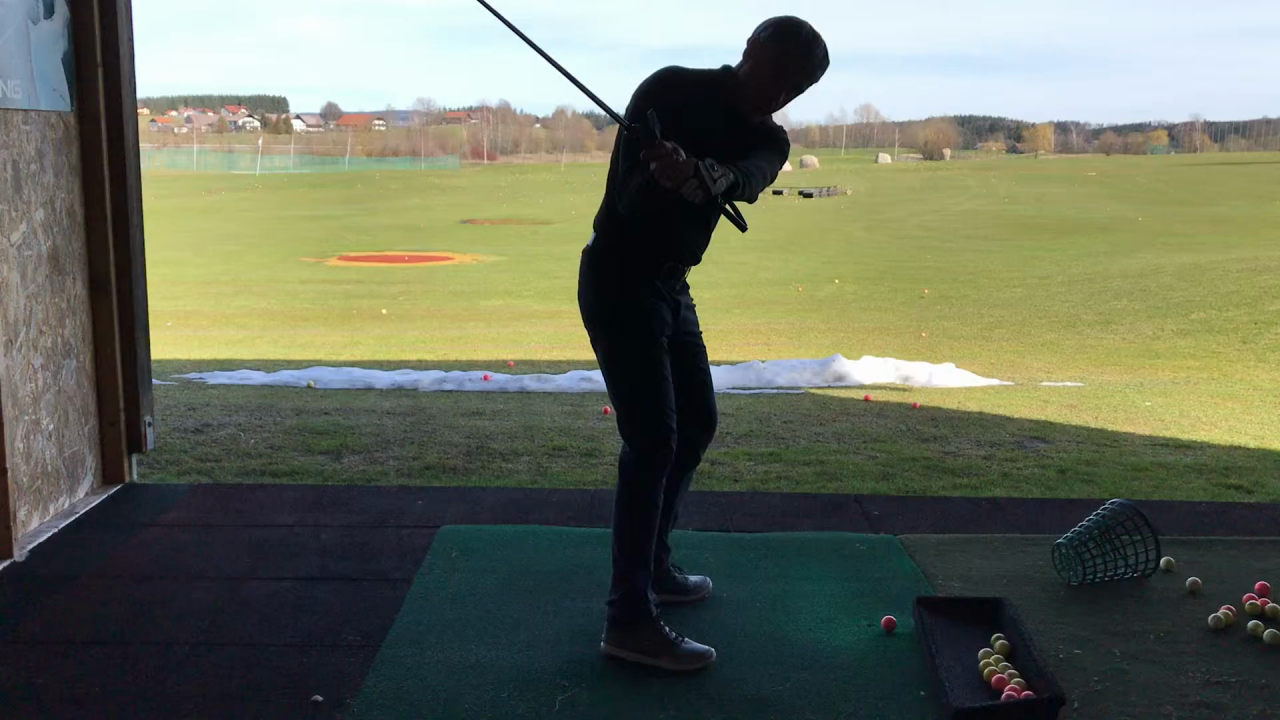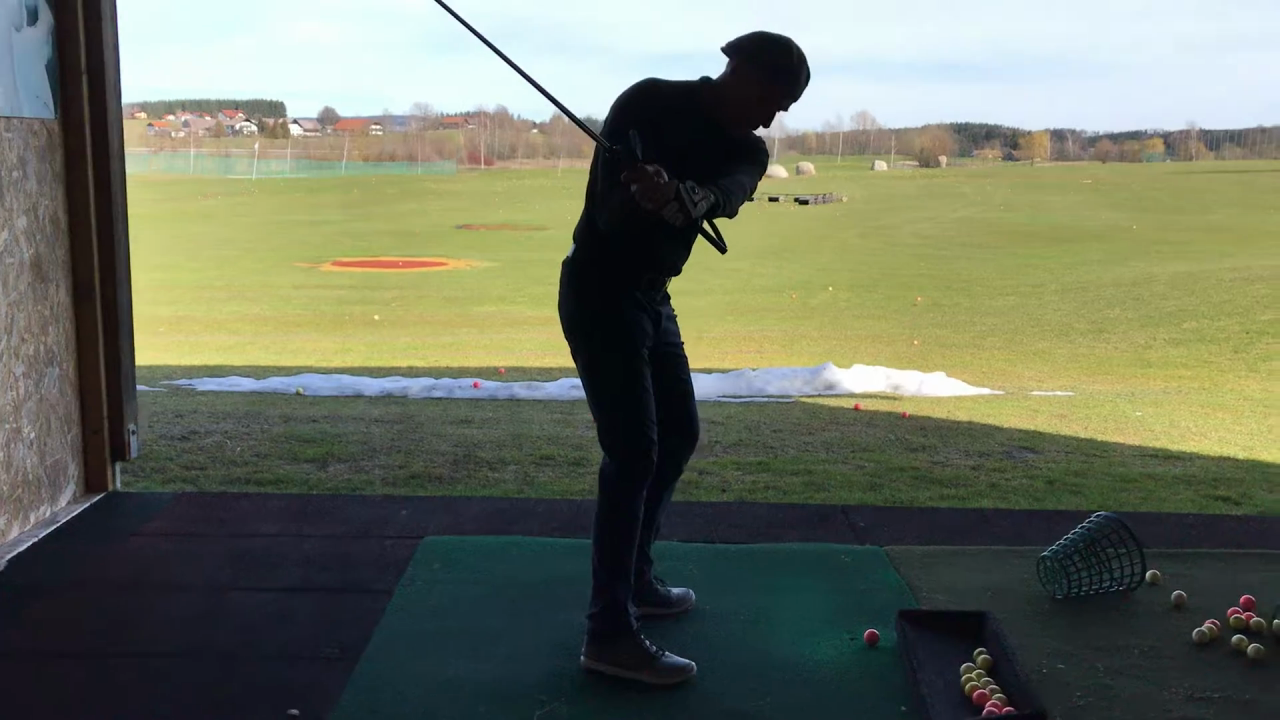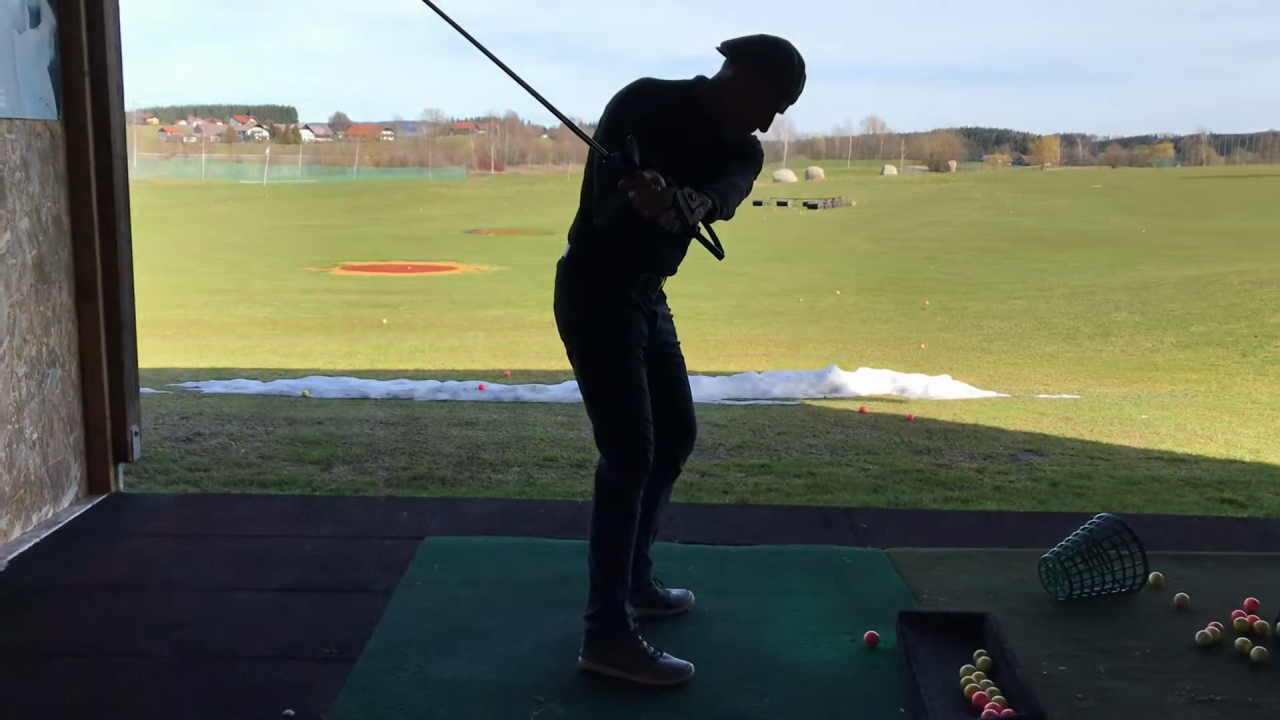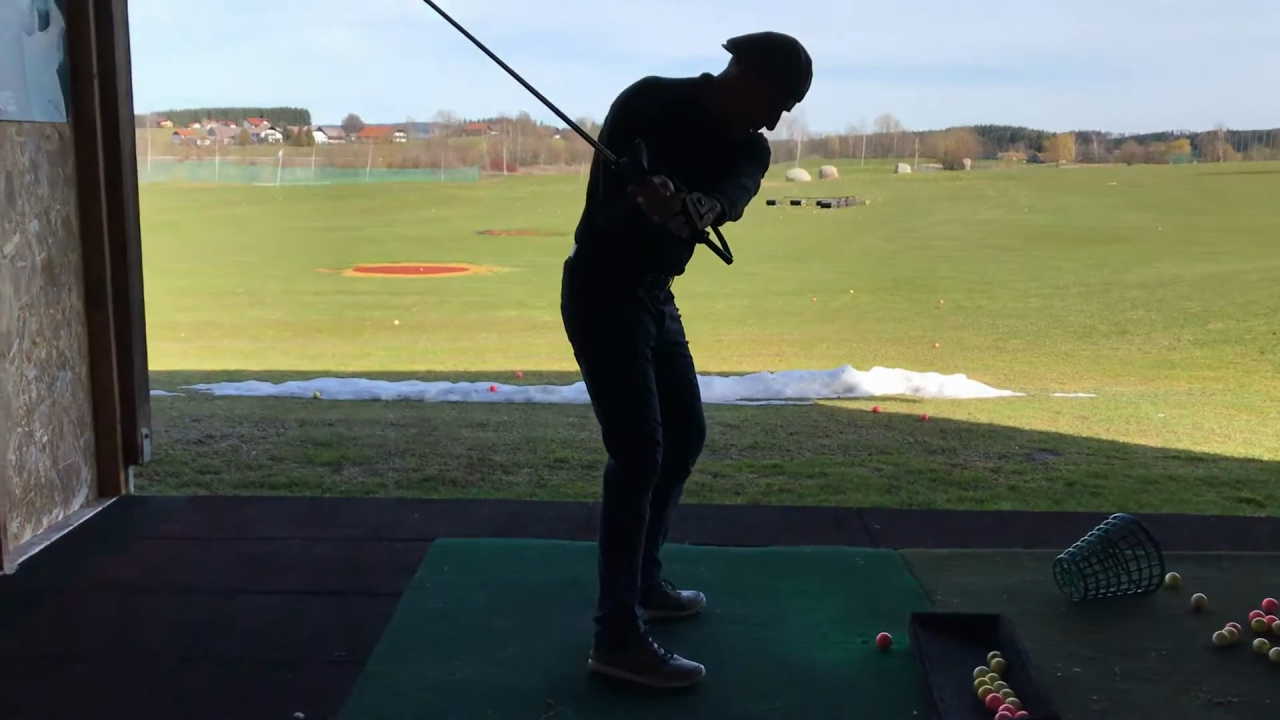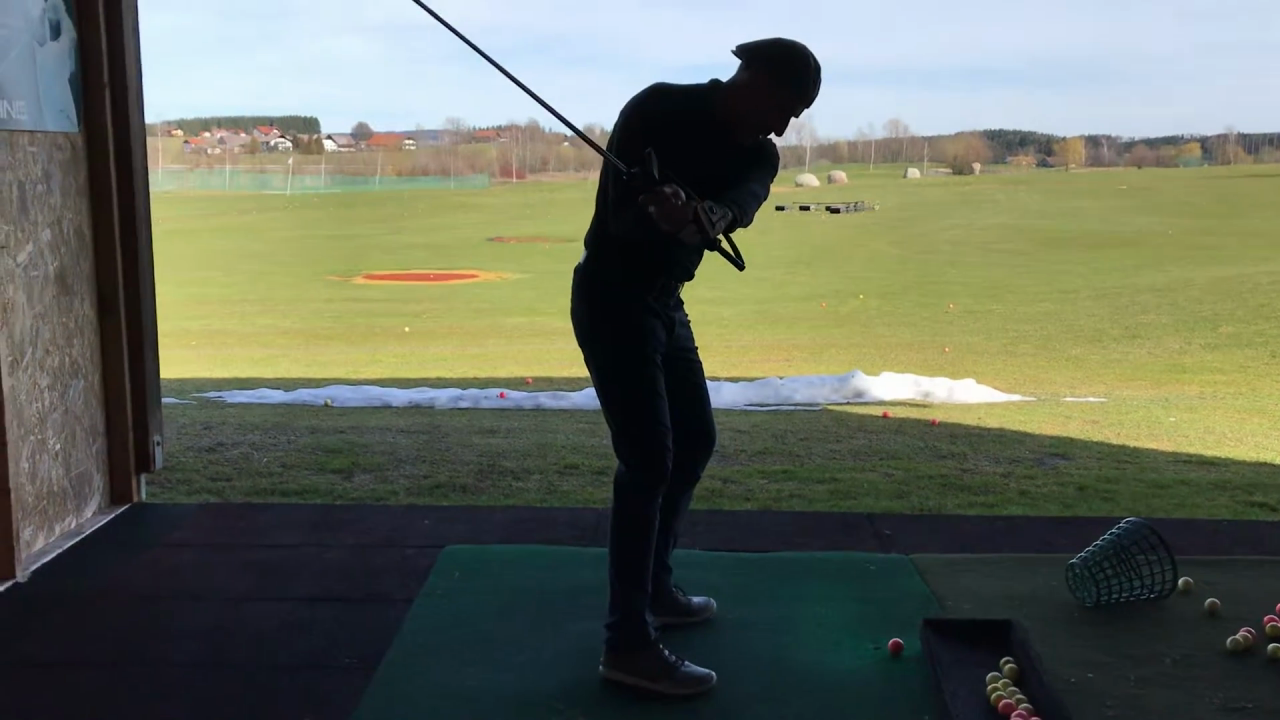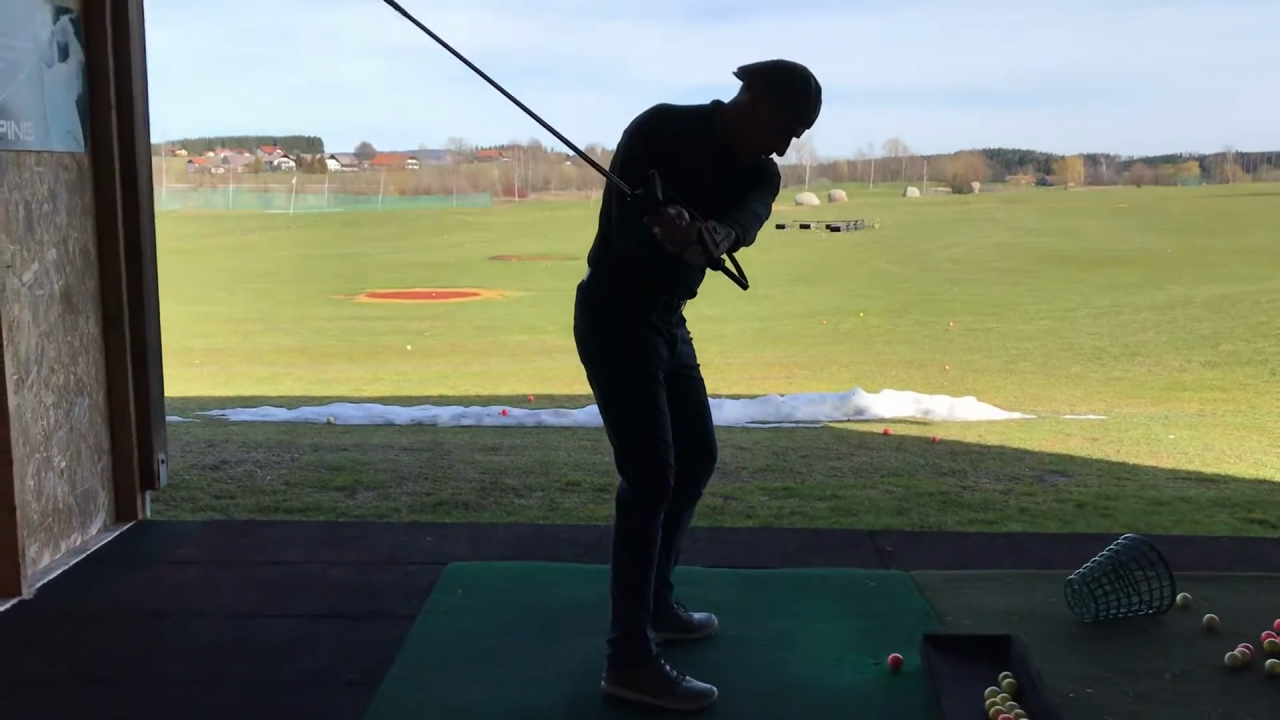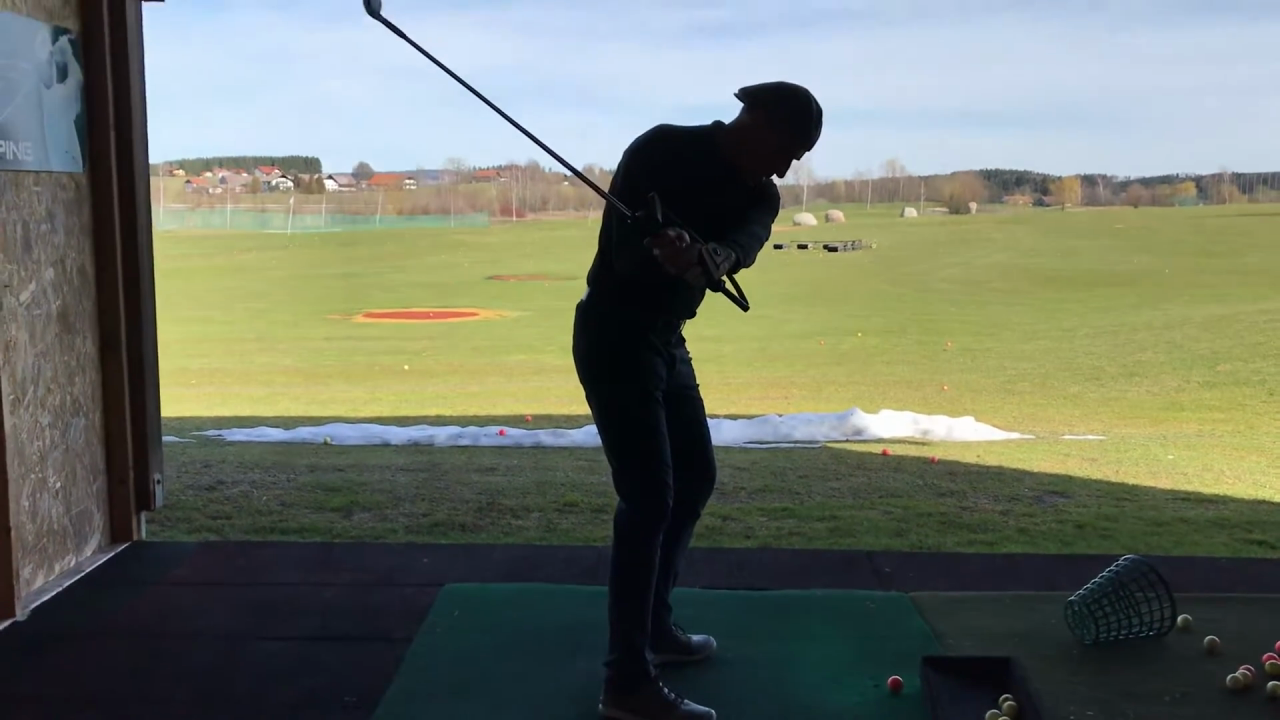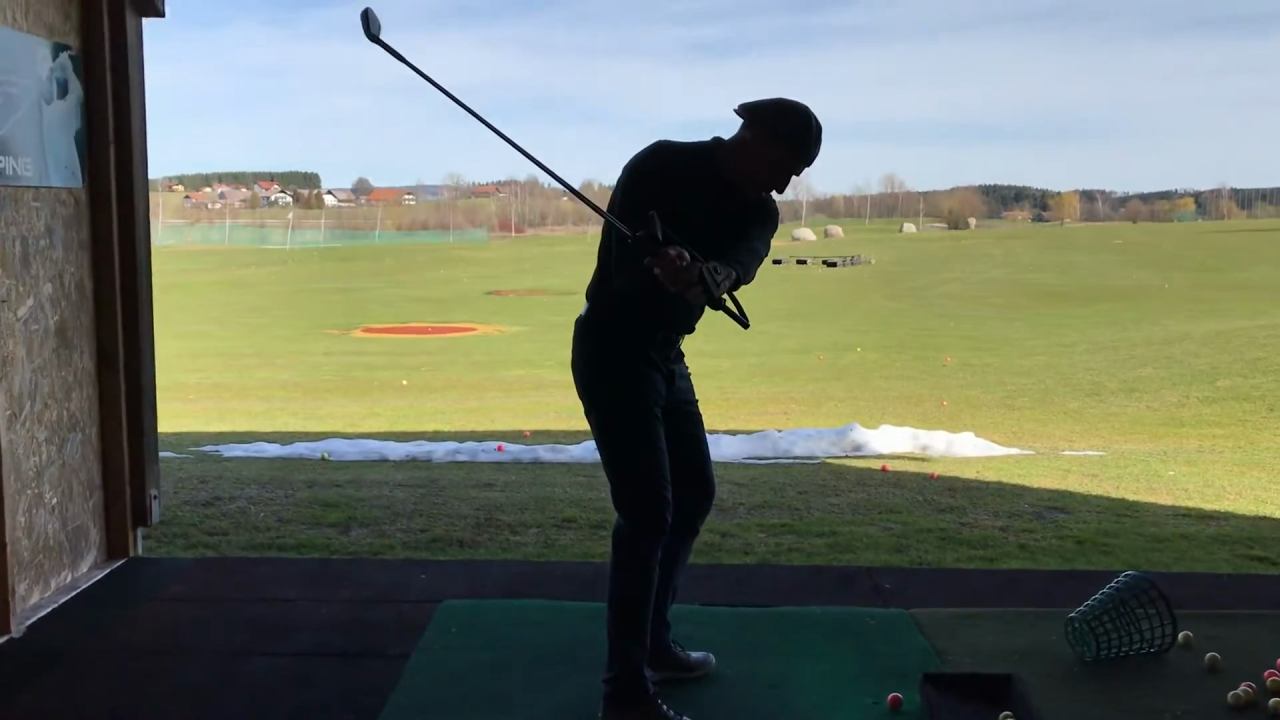
dt=0.3s
person 1, frame 1
left shoulder: (769, 140)
right shoulder: (670, 91)
left elbow: (747, 182)
right elbow: (629, 197)
left wrist: (697, 175)
right wrist: (668, 179)
left hip: (669, 283)
right hip: (620, 280)
left knee: (695, 425)
right knee: (652, 441)
left ankle: (652, 566)
right ankle: (628, 619)
person 1, frame 2
left shoulder: (748, 151)
right shoulder: (649, 103)
left elbow: (727, 197)
right elbow: (609, 210)
left wrist: (680, 198)
right wrist: (650, 201)
left hip: (650, 294)
right hip: (601, 292)
left knee: (677, 436)
right knee: (633, 453)
left ankle: (634, 579)
right ankle: (608, 633)
person 1, frame 3
left shoulder: (742, 150)
right shoulder: (643, 103)
left elbow: (723, 198)
right elbow: (603, 211)
left wrist: (678, 203)
right wrist: (644, 204)
left hip: (645, 293)
right hip: (596, 290)
left knee: (675, 436)
right knee: (629, 452)
left ankle: (632, 579)
right ankle: (606, 633)
person 1, frame 4
left shoulder: (748, 147)
right shoulder: (648, 103)
left elbow: (732, 199)
right elbow: (609, 211)
left wrist: (690, 209)
right wrist: (652, 209)
left hip: (653, 293)
right hip: (603, 291)
left knee: (684, 436)
right knee: (638, 453)
left ankle: (642, 581)
right ankle: (617, 637)
person 1, frame 5
left shoulder: (757, 154)
right shoulder: (657, 109)
left elbow: (742, 205)
right elbow: (618, 216)
left wrist: (703, 217)
right wrist: (662, 215)
left hip: (664, 299)
right hip: (613, 297)
left knee: (694, 442)
right knee: (649, 459)
left ankle: (654, 588)
right ankle: (627, 643)
person 1, frame 6
left shoulder: (759, 172)
right shoulder: (660, 129)
left elbow: (744, 224)
right elbow: (623, 233)
left wrist: (708, 235)
right wrist: (666, 236)
left hip: (666, 317)
right hip: (616, 315)
left knee: (696, 458)
right knee: (650, 476)
left ankle: (655, 604)
right ankle: (629, 658)
person 1, frame 7
left shoulder: (759, 195)
right shoulder: (661, 149)
left elbow: (745, 245)
right elbow: (622, 251)
left wrist: (709, 257)
right wrist: (662, 254)
left hip: (665, 337)
right hip: (615, 334)
left knee: (694, 479)
right knee: (648, 496)
left ankle: (653, 625)
person 1, frame 8
left shoulder: (758, 210)
right shoulder: (660, 166)
left elbow: (744, 261)
right elbow: (622, 268)
left wrist: (709, 275)
right wrist: (663, 274)
left hip: (664, 353)
right hip: (614, 350)
left knee: (693, 495)
right knee: (647, 513)
left ankle: (652, 642)
